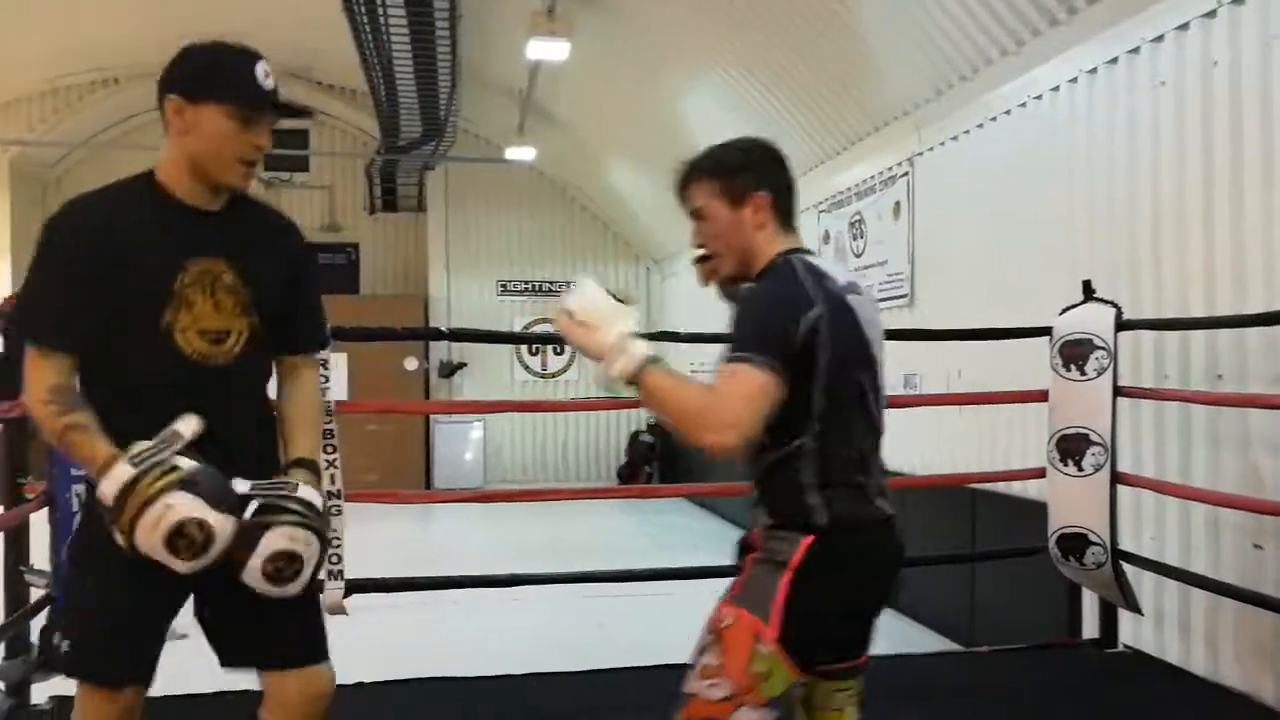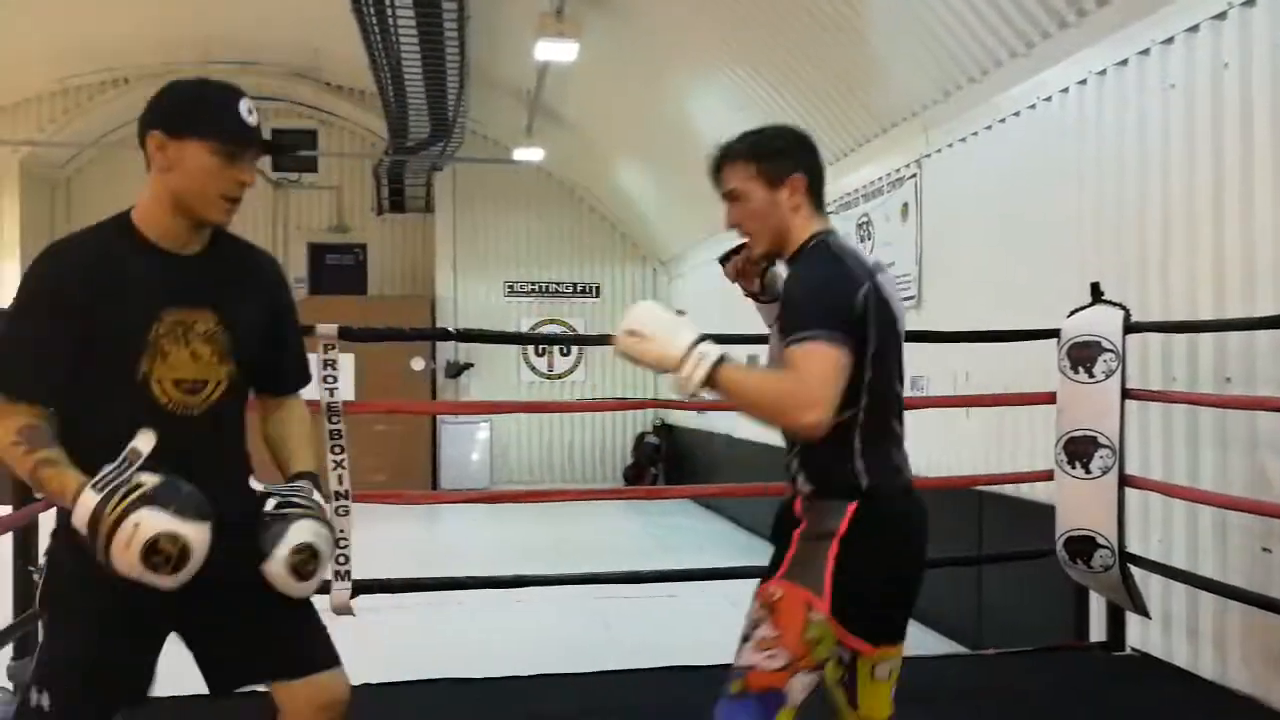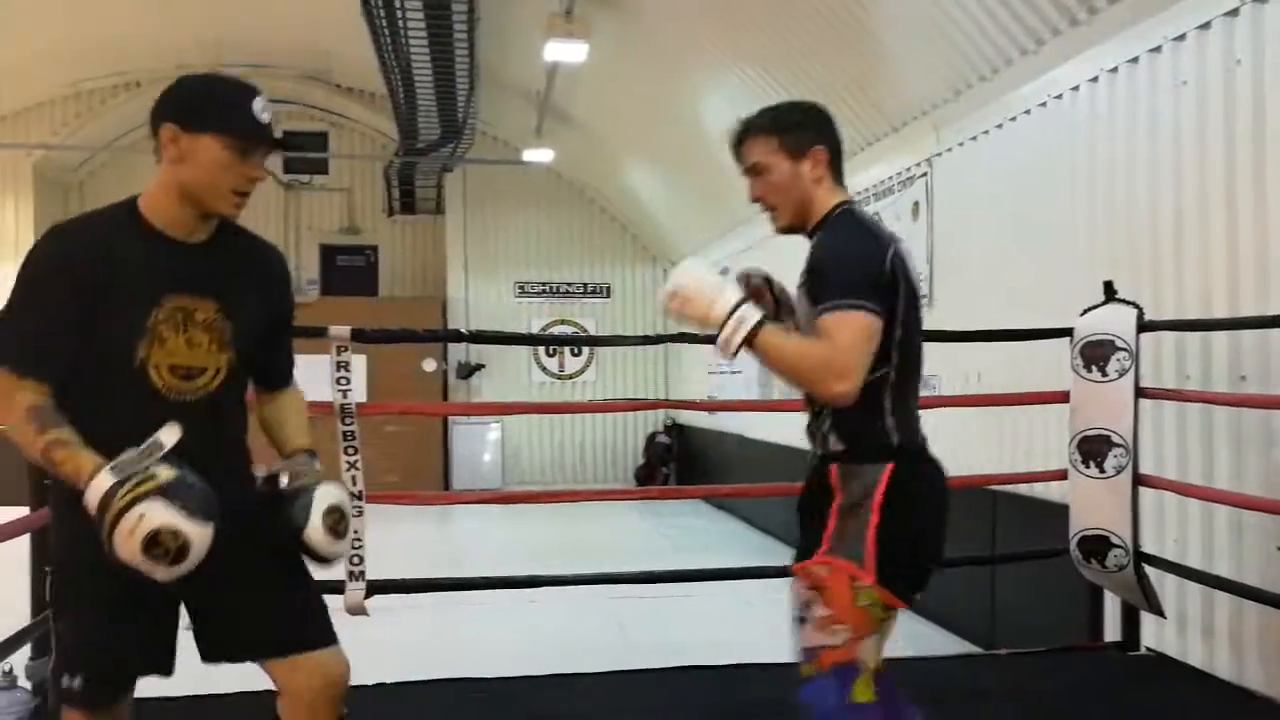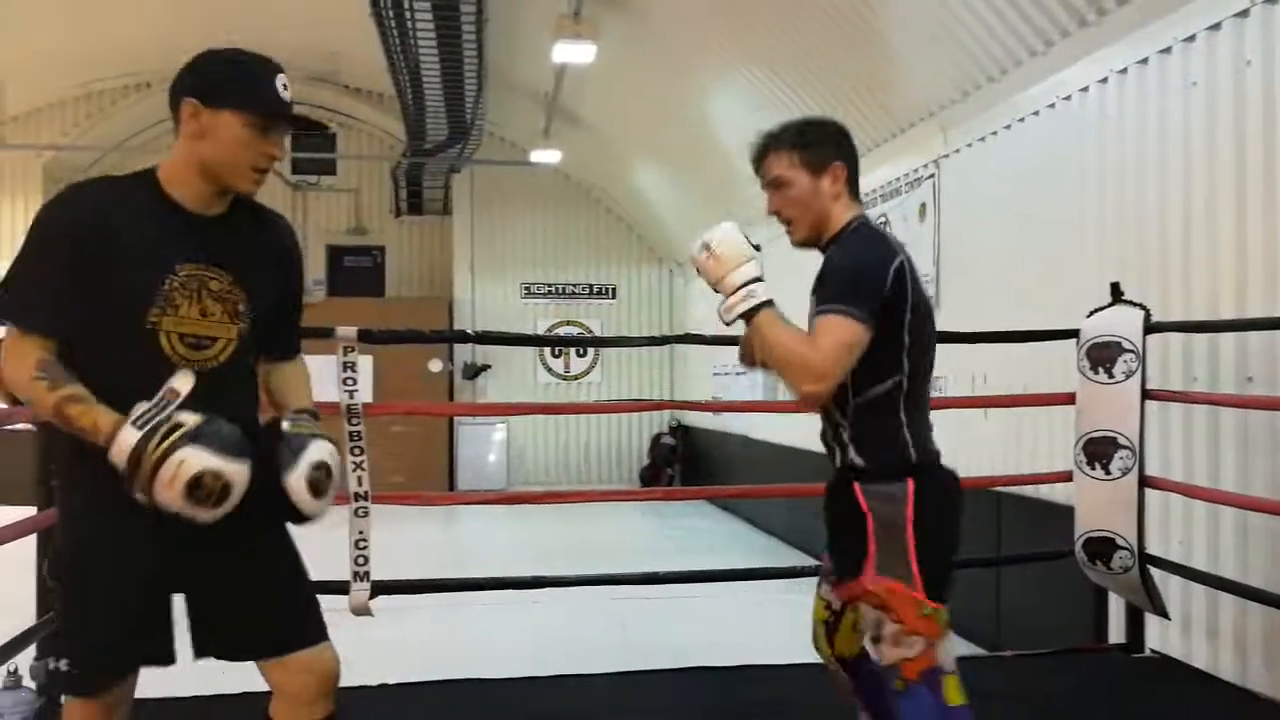
dt=0.1s
person 1, frame 1
left shoulder: (276, 237)
right shoulder: (92, 226)
left elbow: (300, 366)
right elbow: (47, 378)
left wrist: (297, 482)
right wrist: (123, 478)
left hip: (240, 497)
right hip: (127, 510)
person 1, frame 2
left shoulder: (255, 275)
right shoulder: (74, 271)
left elbow: (282, 398)
left wrist: (302, 489)
right wrist: (91, 503)
left hip: (227, 525)
right hip: (112, 542)
person 1, frame 3
left shoulder: (259, 266)
right shoulder: (77, 254)
left wrist: (306, 472)
right wrist: (103, 485)
left hip: (226, 509)
right hip: (113, 525)
person 1, frame 4
left shoulder: (272, 240)
right shoulder: (87, 215)
left wrist: (301, 430)
right wrist: (124, 437)
left hip: (229, 493)
right hip: (117, 504)
person 2, frame 1
left shoulder: (778, 297)
right shoulder: (840, 293)
left elbow: (722, 430)
left wrist: (622, 347)
left hip: (807, 552)
right hip: (865, 542)
person 2, frame 2
left shoulder: (820, 274)
right shoulder: (851, 270)
left elbow: (809, 410)
left wrist: (692, 354)
right wrist: (767, 292)
left hip: (847, 524)
right hip: (889, 520)
person 2, frame 3
left shoulder: (849, 245)
right shoulder: (852, 245)
left elbow: (838, 379)
left wrist: (734, 313)
right wrist: (775, 306)
left hip: (873, 486)
right hip: (867, 480)
person 2, frame 4
left shoulder: (860, 256)
right shoulder: (864, 257)
left elbow: (814, 377)
left wrist: (741, 288)
right wrist: (773, 348)
left hip: (894, 500)
right hip: (877, 492)
right knee: (838, 641)
